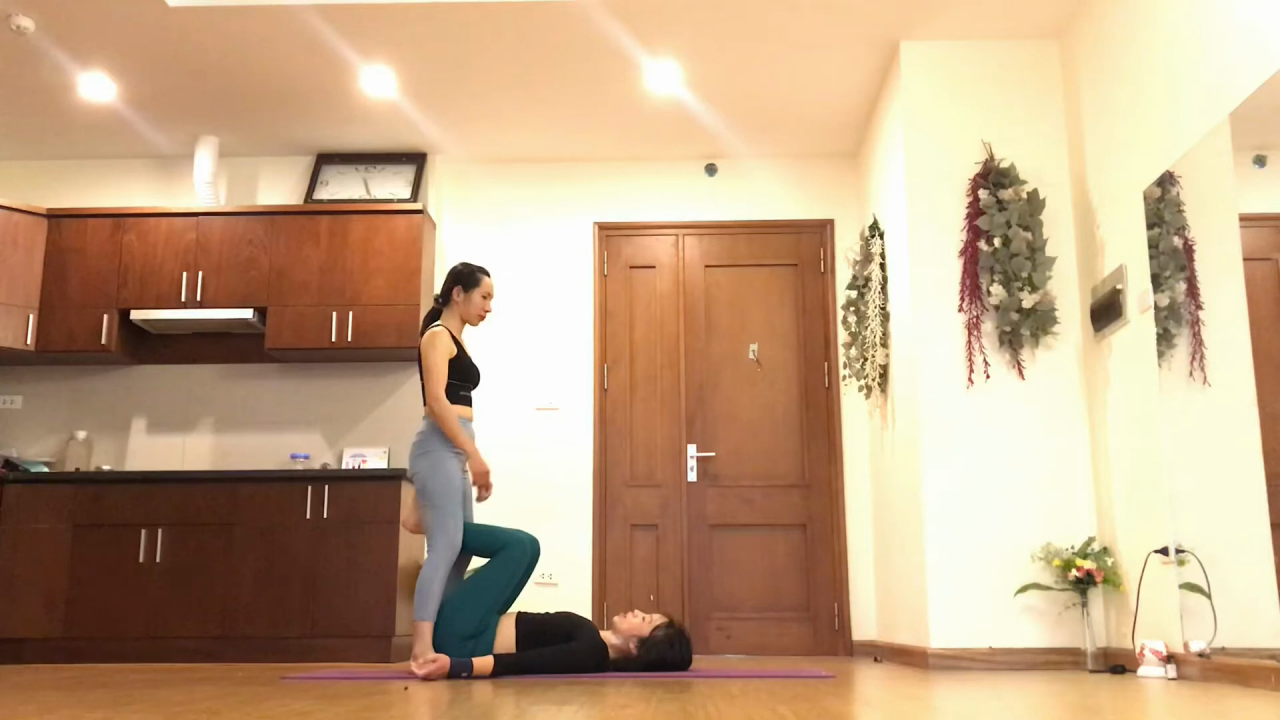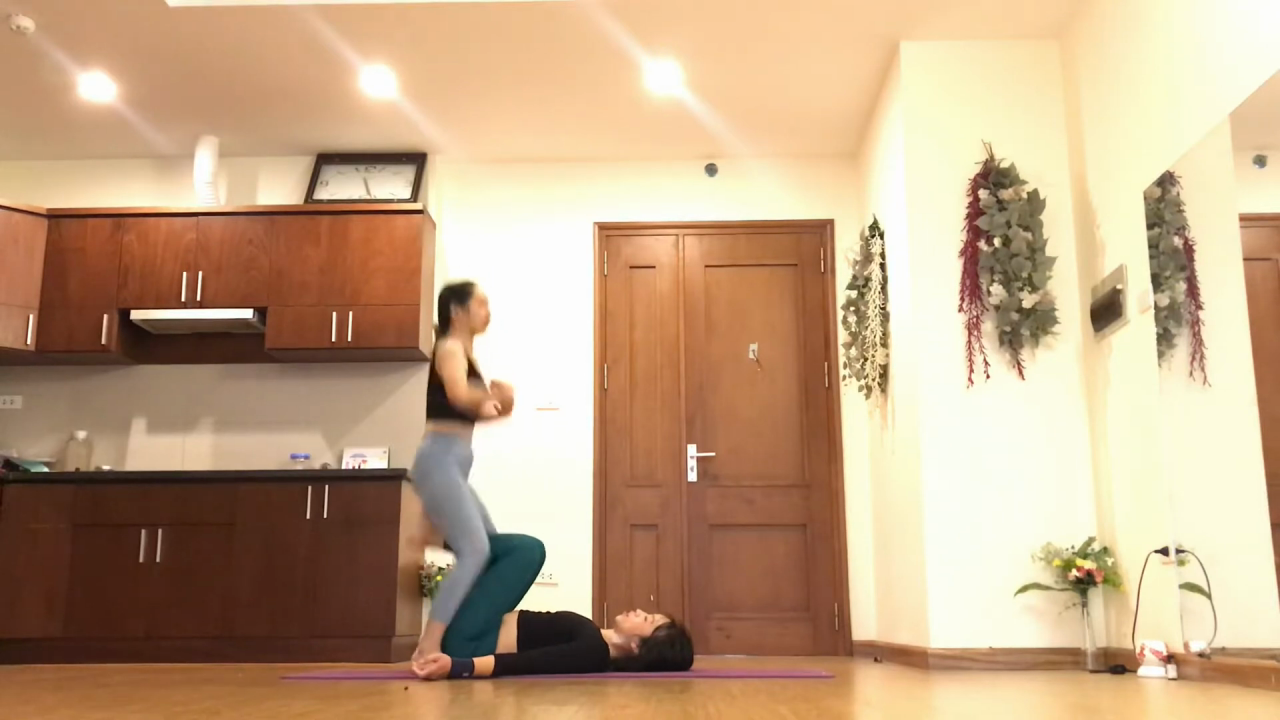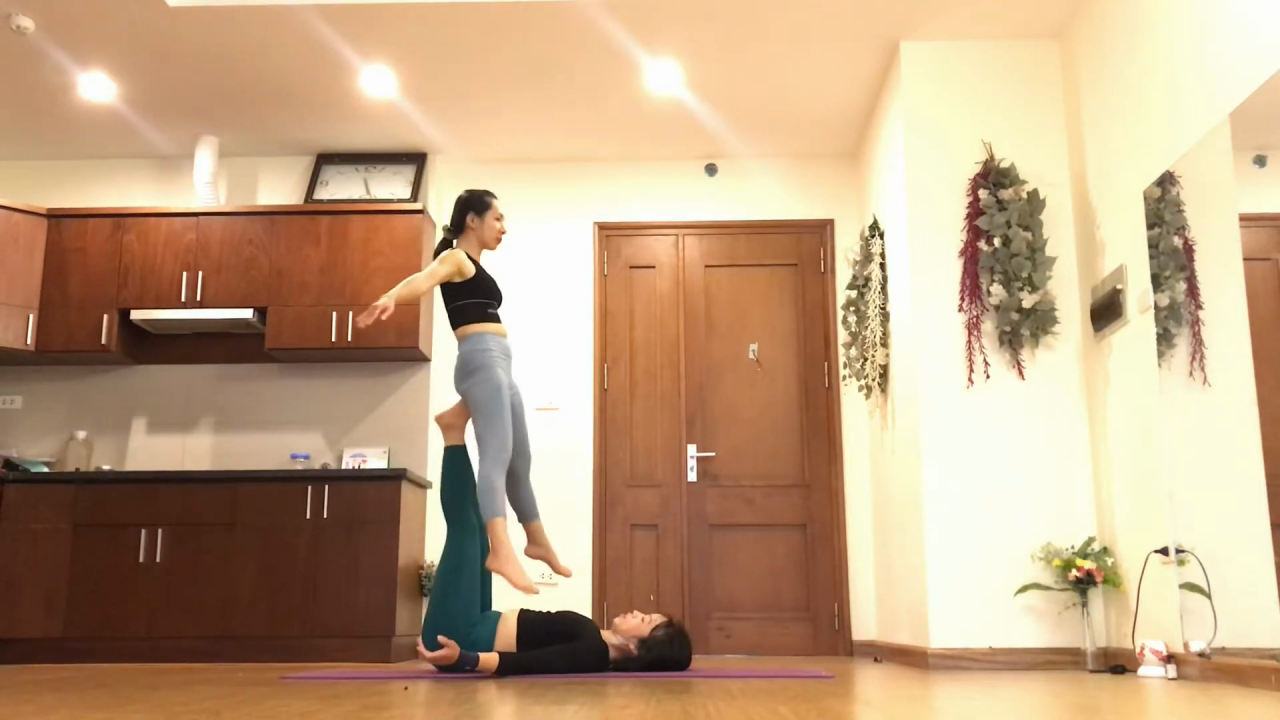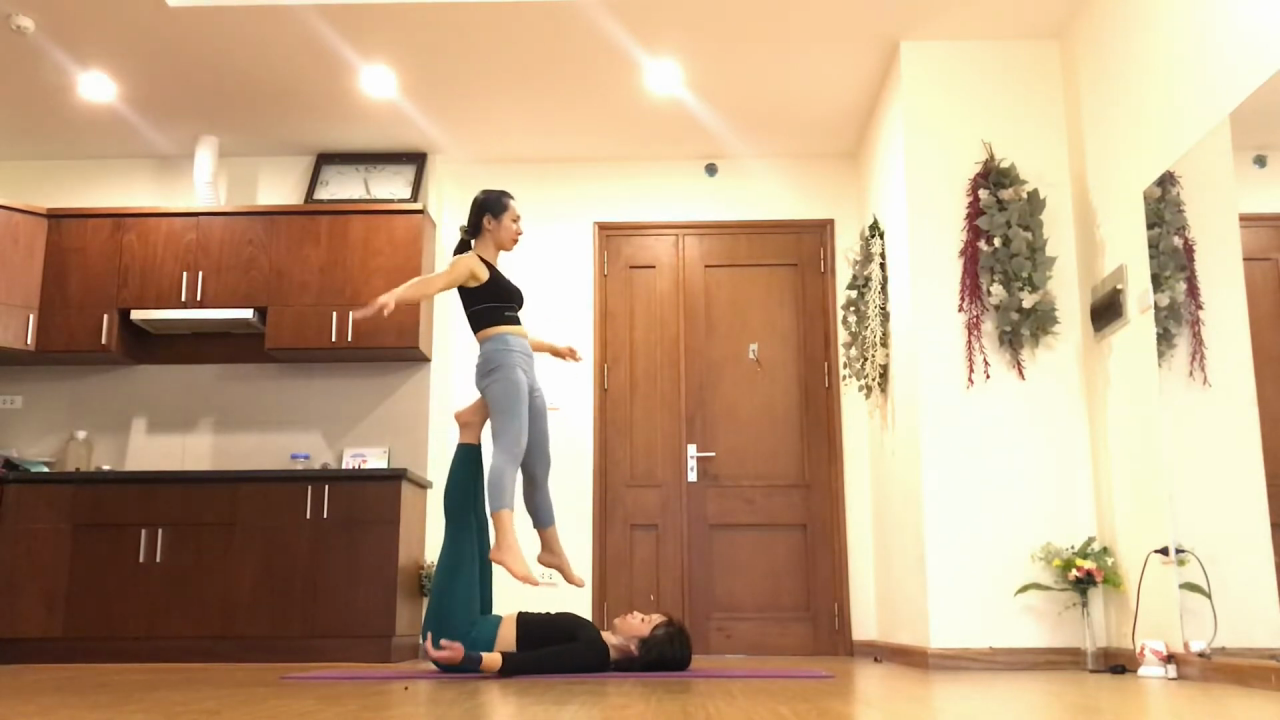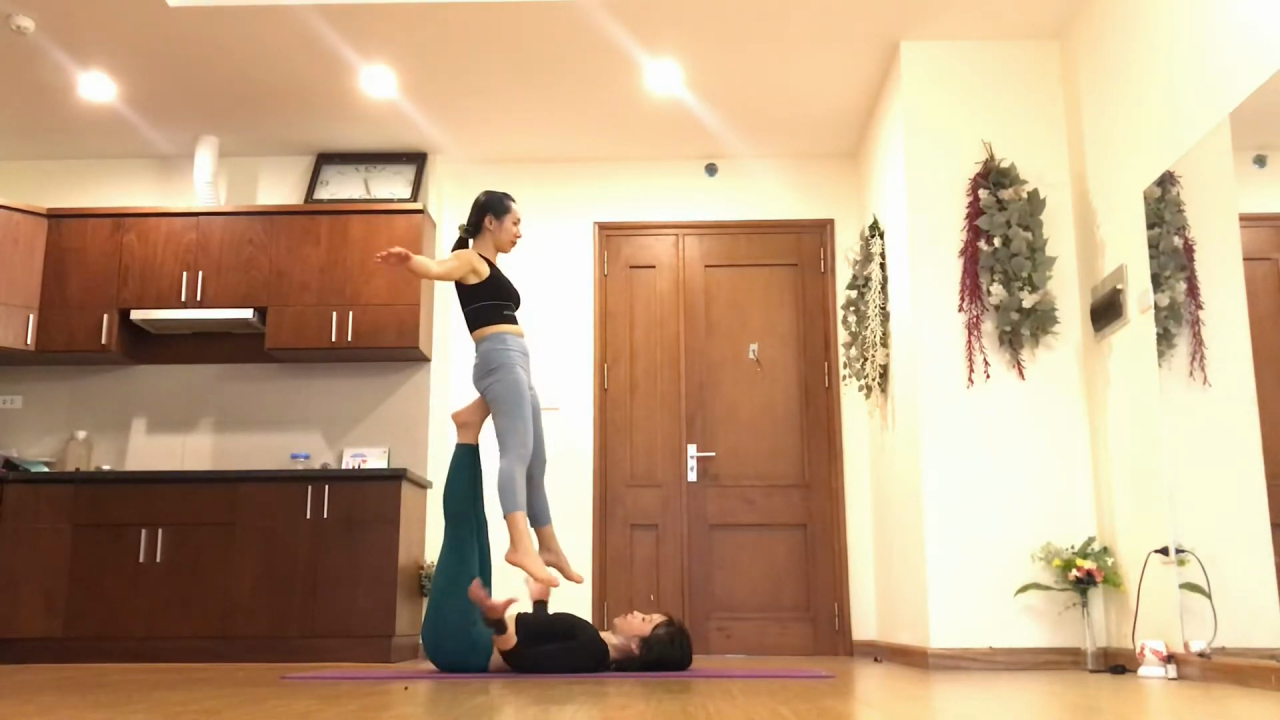
dt=1s
person 1, frame 1
left shoulder: (455, 340)
right shoulder: (438, 335)
right elbow: (436, 400)
left wrist: (470, 459)
right wrist: (474, 455)
left hip: (452, 452)
right hip: (439, 449)
left knee: (461, 550)
right knee: (445, 546)
right ankle: (421, 648)
person 1, frame 2
left shoulder: (466, 358)
right shoulder: (450, 350)
left elbow: (473, 412)
right elbow: (458, 392)
left wrist: (496, 405)
right wrist: (497, 395)
left hip: (452, 469)
right hip: (438, 465)
left knee: (492, 548)
right knee: (474, 550)
right ankle: (428, 647)
person 1, frame 3
left shoulder: (474, 267)
right shoulder: (456, 258)
right elbow: (421, 279)
right wrist: (389, 298)
left hip: (497, 366)
right hip: (482, 360)
left knee: (519, 460)
right knee: (497, 455)
left ankle: (537, 541)
right ankle: (501, 550)
person 1, frame 4
left shoulder: (494, 273)
right shoulder: (471, 263)
right elbow: (429, 283)
left wrist: (551, 347)
right wrist: (391, 296)
left hip: (521, 366)
right hip: (502, 362)
left knee: (538, 465)
right knee: (511, 448)
left ankle: (551, 548)
right ankle: (506, 543)
person 1, frame 5
left shoulder: (491, 270)
right shoulder: (470, 261)
right elbow: (435, 269)
left wrist: (487, 396)
right wrist: (409, 260)
left hip: (515, 364)
right hip: (500, 360)
left knee: (535, 462)
right knee: (518, 450)
left ankle: (548, 546)
right ankle: (520, 544)
person 2, frame 1
left shoulder: (592, 653)
right shoulder: (594, 643)
left elbow: (519, 664)
left wrist: (457, 667)
left hip: (463, 640)
right hip: (470, 638)
left knee: (521, 546)
right knee: (524, 548)
person 2, frame 2
left shoulder: (594, 653)
right shoulder: (595, 642)
left elbow: (520, 664)
left wrist: (457, 666)
left hip: (466, 642)
right hip: (475, 640)
left knee: (528, 550)
right knee: (527, 551)
person 2, frame 3
left shoulder: (594, 653)
right shoulder: (595, 641)
left elbow: (520, 664)
left wrist: (463, 658)
left hip: (460, 641)
right hip: (473, 636)
left knee: (464, 530)
left ankle: (454, 432)
person 2, frame 4
left shoulder: (594, 654)
right shoulder: (595, 644)
left elbow: (520, 664)
left wrist: (466, 658)
left hip: (459, 641)
right hip: (471, 638)
left knee: (461, 532)
left ankle: (471, 431)
person 2, frame 5
left shoulder: (592, 652)
right shoulder: (594, 644)
left elbow: (519, 658)
left wrist: (495, 620)
right wrist: (540, 599)
left hip: (456, 643)
right hip: (471, 630)
left knee: (461, 534)
left ankle: (468, 430)
right ankle: (470, 428)
